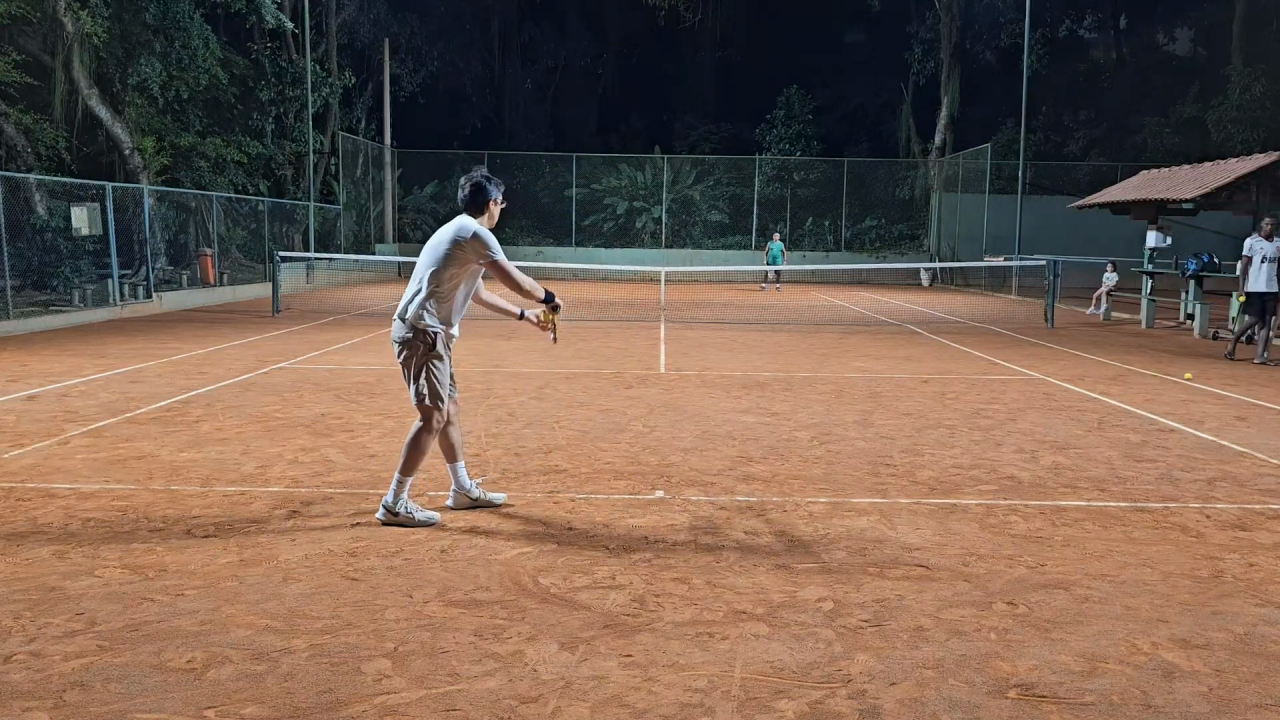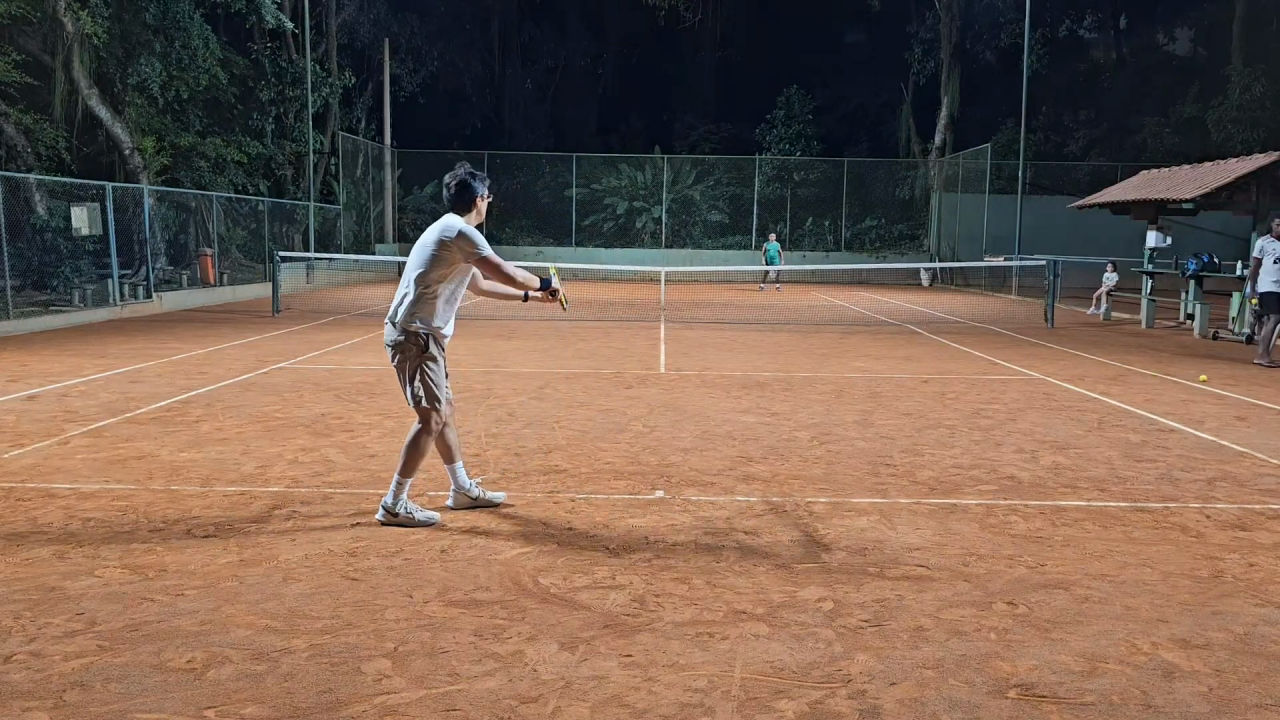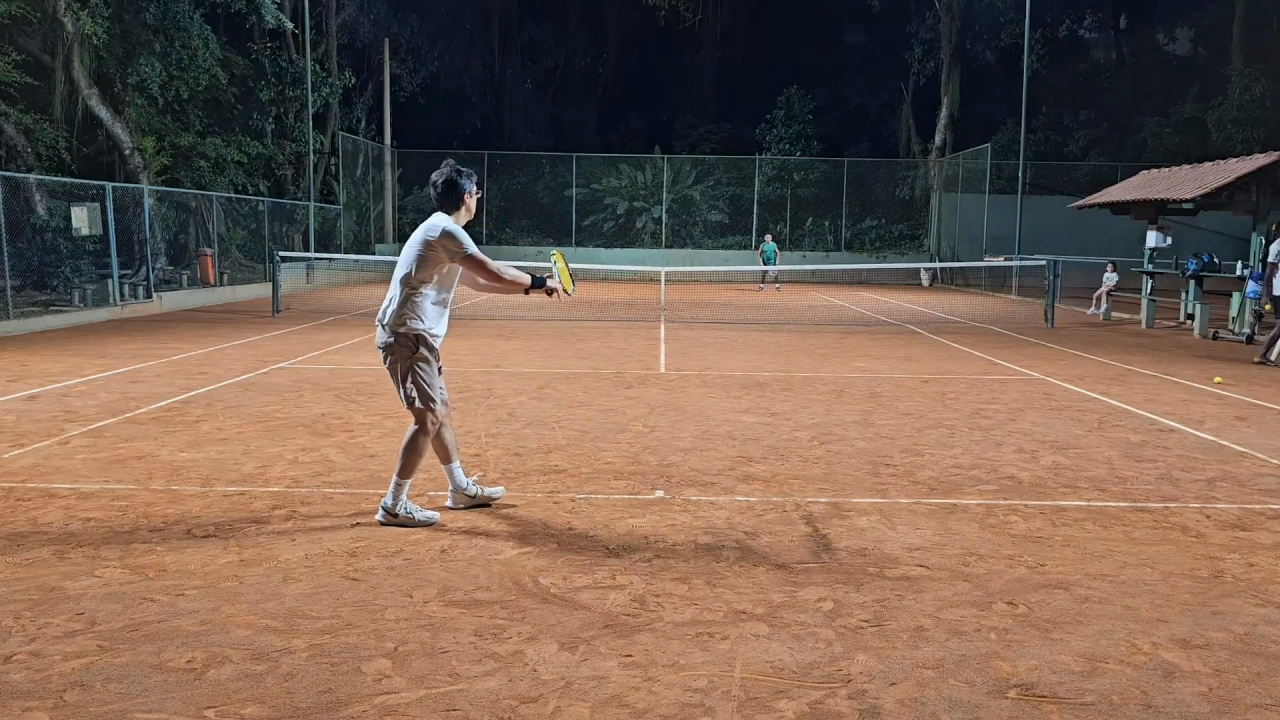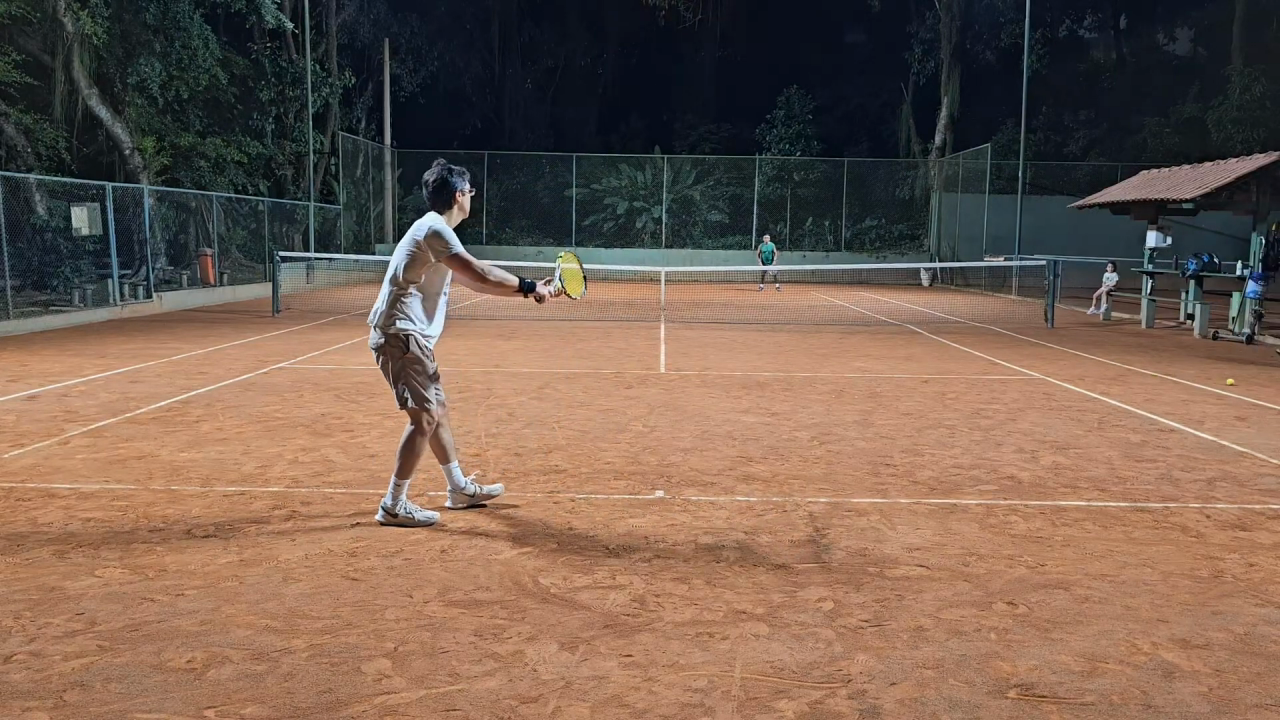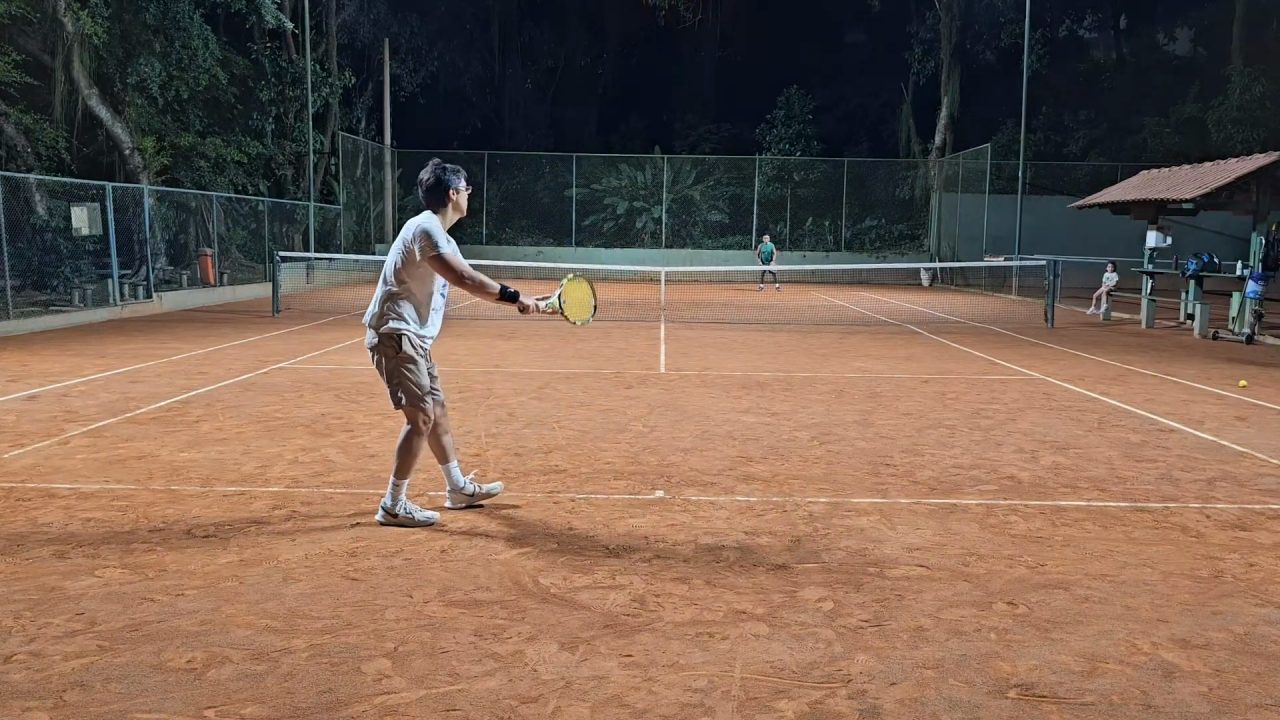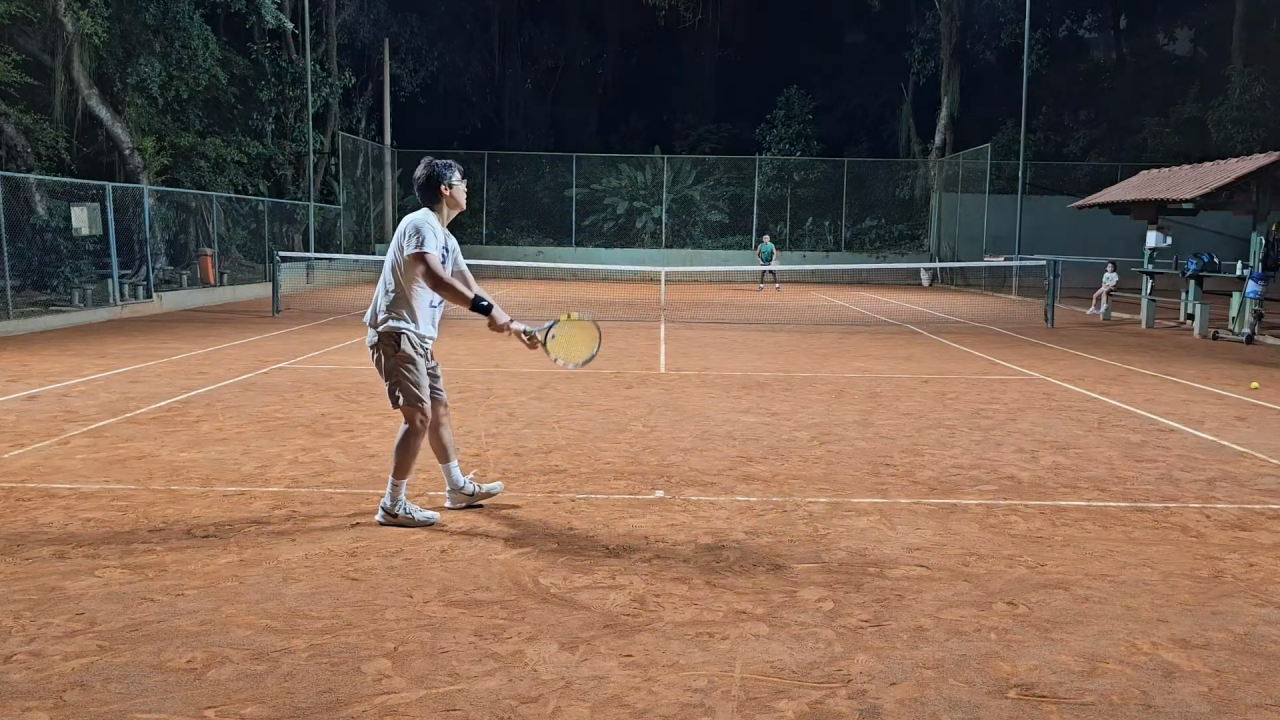
dt=0.2s
person 1, frame 1
left shoulder: (459, 231)
right shoulder: (475, 234)
left elbow: (478, 293)
right elbow: (518, 283)
left wrist: (524, 315)
right wrist: (550, 298)
left hip: (427, 332)
right hip: (422, 332)
left knee: (449, 410)
right knee: (432, 417)
left ankle: (463, 489)
right ankle: (394, 504)
person 1, frame 2
left shoulder: (449, 230)
right shoulder: (460, 232)
left elbow: (479, 285)
right elbow: (508, 274)
left wrist: (529, 295)
right wrist: (546, 285)
left hip: (422, 334)
right hip: (416, 334)
left knee: (444, 412)
right knee: (432, 417)
left ankle: (463, 489)
right ankle: (394, 505)
person 1, frame 3
left shoulder: (441, 229)
right shoulder: (445, 230)
left elbow: (478, 281)
right elbow: (494, 272)
left wrist: (529, 287)
right wrist: (541, 282)
left hip: (418, 336)
right hip: (407, 335)
left knee: (440, 411)
right knee: (428, 418)
left ankle: (462, 488)
right ankle: (394, 505)
person 1, frame 4
left shoulder: (439, 231)
right shoulder: (434, 229)
left elbow: (477, 283)
right elbow: (481, 275)
left wrist: (530, 289)
right wrist: (530, 287)
left hip: (414, 336)
right hip: (399, 335)
left knee: (438, 412)
right knee: (424, 417)
left ankle: (460, 488)
right ankle: (393, 506)
person 1, frame 5
left shoulder: (443, 239)
right shoulder: (425, 228)
left elbow: (474, 283)
right elbow: (462, 279)
left wrist: (520, 302)
right wrist: (515, 297)
left hip: (415, 338)
right hip: (395, 334)
left knee: (438, 412)
right knee: (421, 417)
left ankle: (459, 488)
right ankle: (393, 505)
person 1, frame 6
left shoulder: (447, 239)
right shoulder: (419, 225)
left elbow: (471, 289)
right elbow: (436, 280)
left wrist: (511, 324)
right wrist: (488, 312)
left hip: (418, 337)
right hip: (396, 333)
left knee: (438, 411)
right knee: (418, 417)
left ankle: (459, 487)
right ankle: (393, 505)
